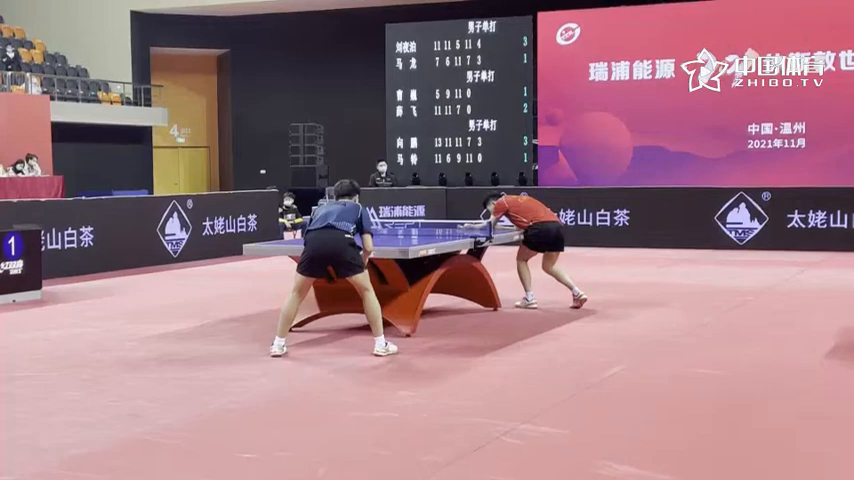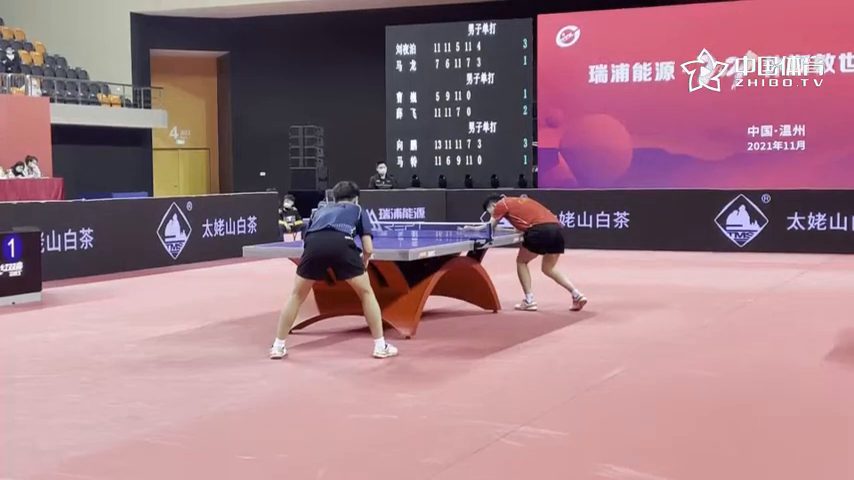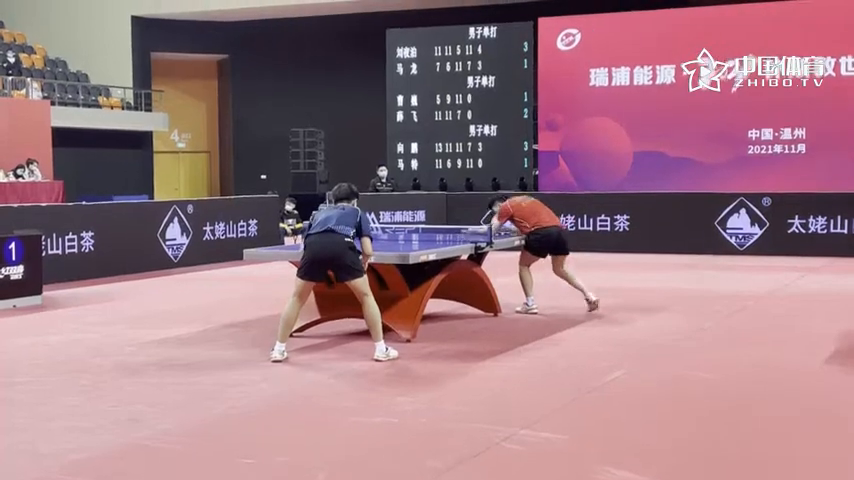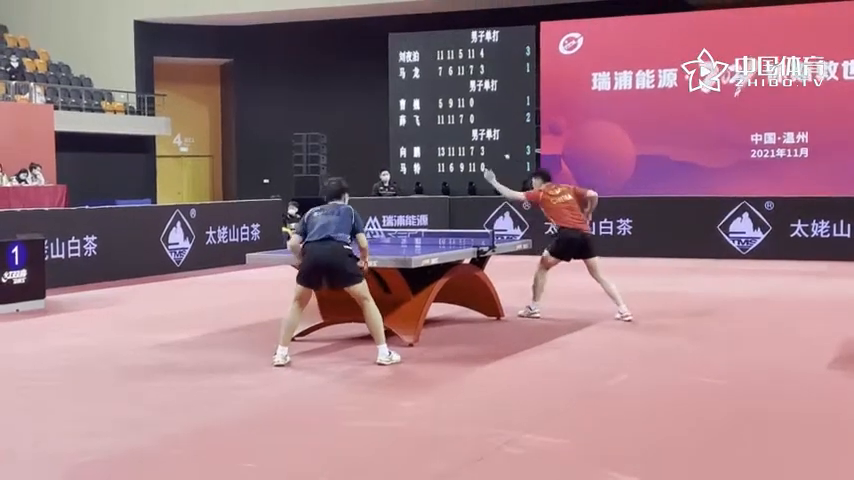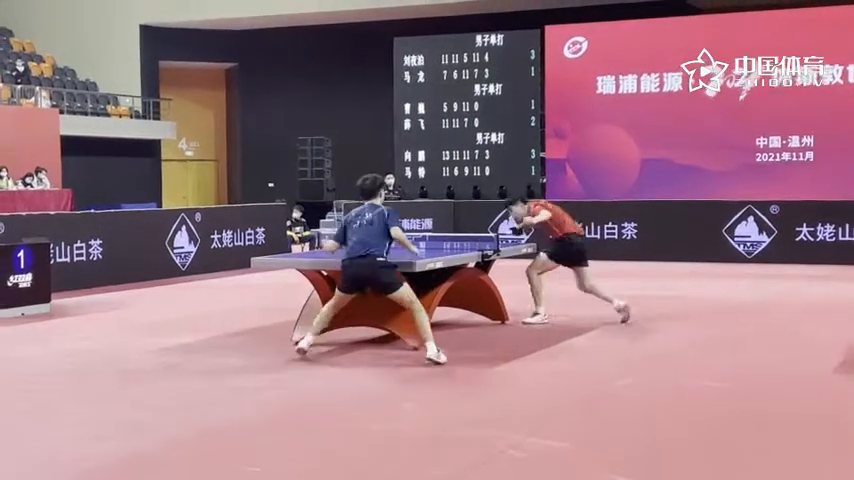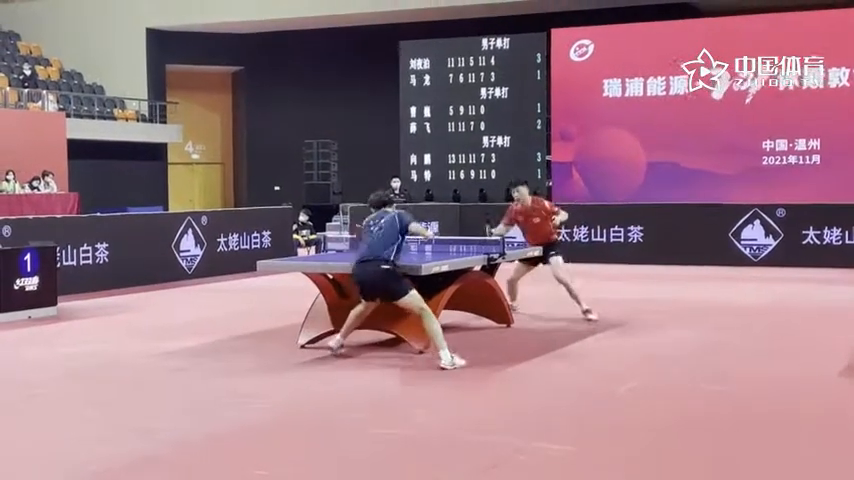
dt=0.5s
person 1, frame 1
left shoulder: (321, 208)
right shoulder: (358, 209)
left elbow: (310, 235)
right elbow: (368, 247)
left wrist: (323, 264)
right wrist: (361, 264)
left hip: (314, 242)
right hip: (342, 242)
left knee: (297, 293)
right knee: (367, 291)
left ankle: (278, 344)
right ankle: (381, 344)
person 1, frame 2
left shoulder: (320, 211)
right shoulder: (358, 210)
left elbow: (308, 238)
right elbow: (368, 249)
left wrist: (324, 266)
right wrist: (362, 265)
left hip: (314, 244)
right hip: (341, 244)
left knee: (297, 295)
right knee: (366, 293)
left ankle: (278, 346)
right ankle: (380, 346)
person 1, frame 3
left shoulder: (319, 213)
right shoulder: (356, 213)
left elbow: (305, 244)
right elbow: (368, 250)
left wrist: (322, 265)
right wrist: (362, 266)
left hip: (314, 246)
right hip: (341, 246)
left knee: (297, 298)
right knee: (366, 296)
left ankle: (279, 349)
right ankle: (381, 349)
person 1, frame 4
left shoulder: (312, 213)
right shoulder: (350, 211)
left elbow: (293, 244)
right elbow: (363, 244)
left wrist: (304, 261)
right wrist: (363, 260)
left hip: (312, 253)
right hip: (339, 253)
left knee: (297, 304)
right knee: (366, 301)
left ankle: (281, 353)
right ankle: (383, 352)
person 1, frame 5
left shoulder: (351, 216)
right shoulder: (385, 212)
left elbow: (331, 246)
right elbow: (397, 234)
left wrist: (331, 243)
right wrist: (411, 247)
left hip: (351, 267)
right hip: (376, 265)
left knee: (334, 303)
right knee: (414, 304)
left ankle: (308, 340)
right ankle: (432, 351)
person 1, frame 6
left shoulder: (368, 222)
right shoulder: (398, 215)
right elbow: (414, 228)
right wrist: (427, 233)
left hip: (361, 271)
right hip: (382, 271)
left knee: (366, 306)
right knee: (424, 311)
left ankle: (338, 340)
right ankle: (446, 357)
person 2, frame 1
left shoulder: (501, 202)
right shoulder: (518, 200)
left wrist: (473, 226)
left hip: (541, 228)
right hip: (556, 227)
left knee: (521, 260)
right knee: (549, 266)
left ankle: (529, 299)
right ankle: (577, 292)
person 2, frame 2
left shoulder: (501, 204)
right shoulder: (518, 202)
left elbow: (489, 228)
left wrist: (473, 228)
left hip: (540, 231)
right hip: (556, 228)
left knee: (521, 262)
right knee: (548, 268)
left ankle: (529, 301)
right ankle: (577, 294)
person 2, frame 3
left shoulder: (506, 206)
right shoulder: (525, 199)
left elbow: (494, 229)
left hip: (541, 233)
right hip: (560, 231)
left knee: (524, 265)
right knee: (559, 270)
left ankle: (530, 304)
right ankle: (589, 295)
person 2, frame 4
left shoulder: (540, 194)
right shoulder: (569, 188)
left elbow: (512, 195)
right elbow: (594, 195)
left wrist: (492, 181)
right wrist: (588, 213)
left hip: (566, 236)
right hip: (584, 235)
left knee: (542, 268)
right knee: (598, 276)
left ankle: (533, 308)
right ankle: (623, 309)
person 2, frame 5
left shoulder: (535, 208)
right shoulder: (532, 210)
left elbow: (545, 215)
left wrist: (533, 220)
right wrist: (523, 224)
left hip: (567, 241)
right hip: (576, 242)
left knee: (532, 271)
right knee: (586, 286)
left ankle: (540, 313)
right ankle: (618, 304)
person 2, frame 6
left shoulder: (542, 205)
right shoulder: (514, 210)
left elbow: (564, 214)
right elbow: (505, 227)
left wrist: (559, 218)
right wrist: (494, 232)
left hip: (549, 245)
right hip: (532, 247)
left knee: (559, 277)
right knee: (512, 279)
left ankle: (584, 308)
right ankle: (512, 305)
